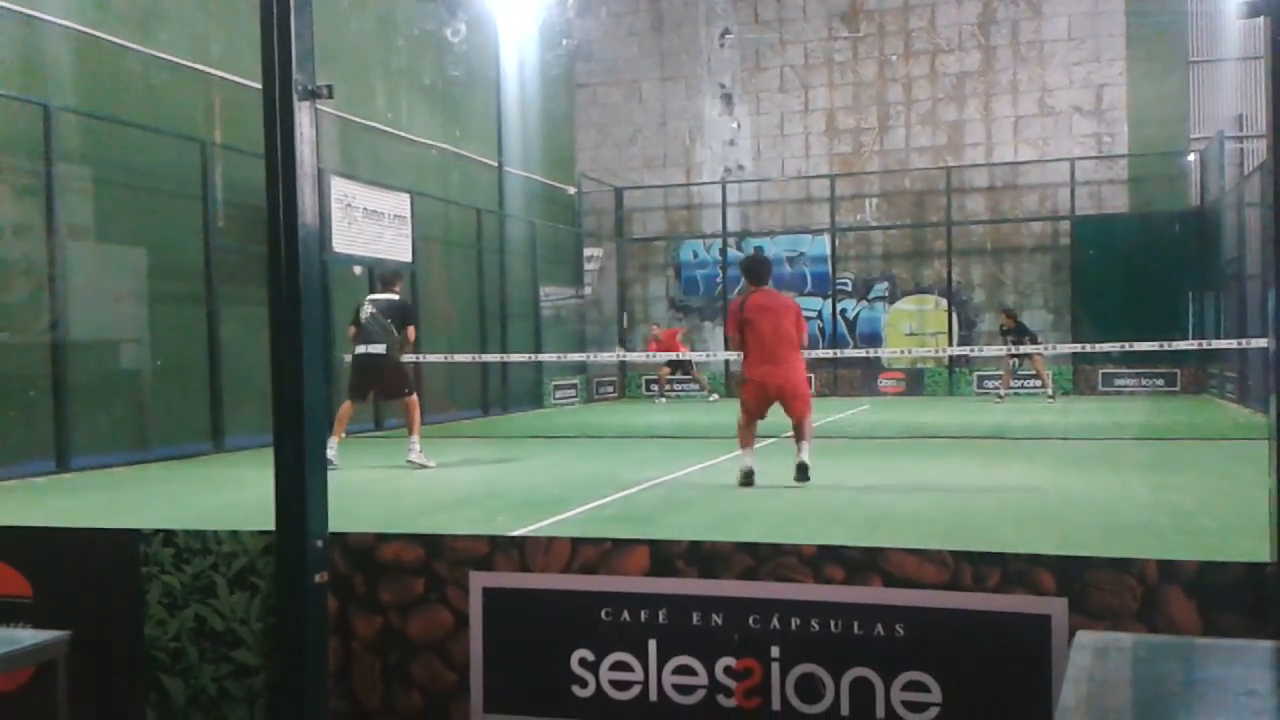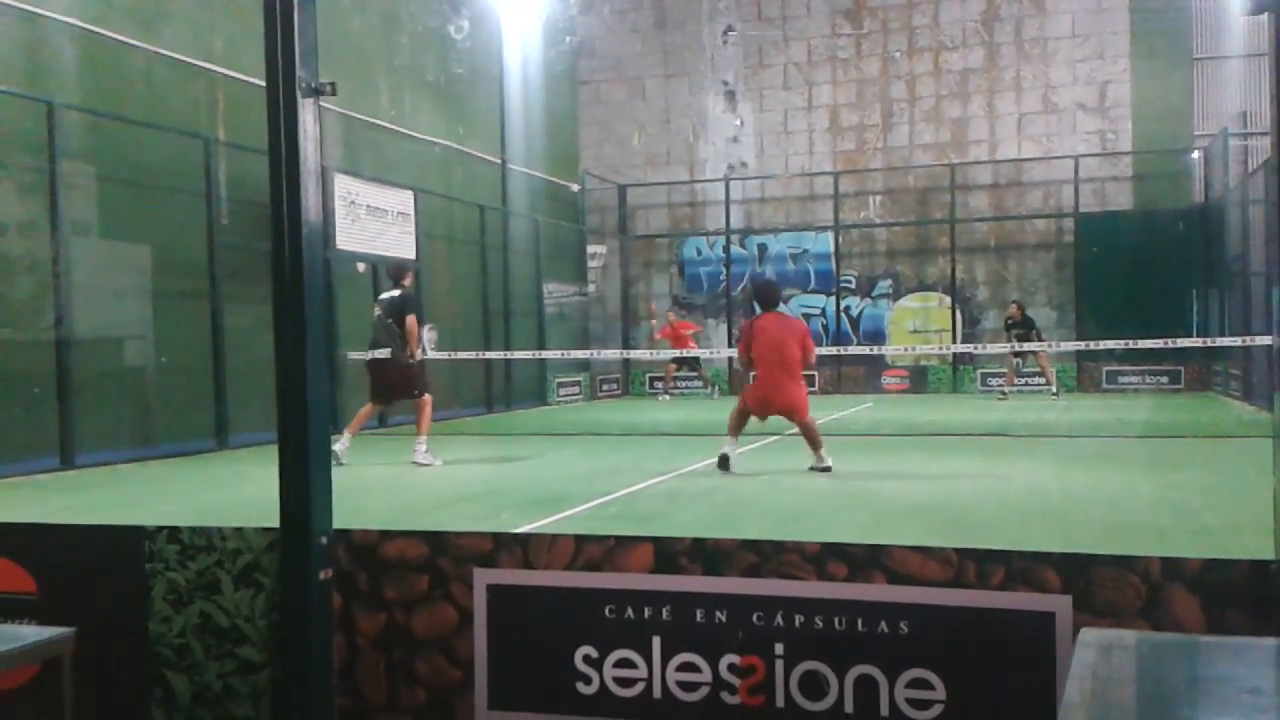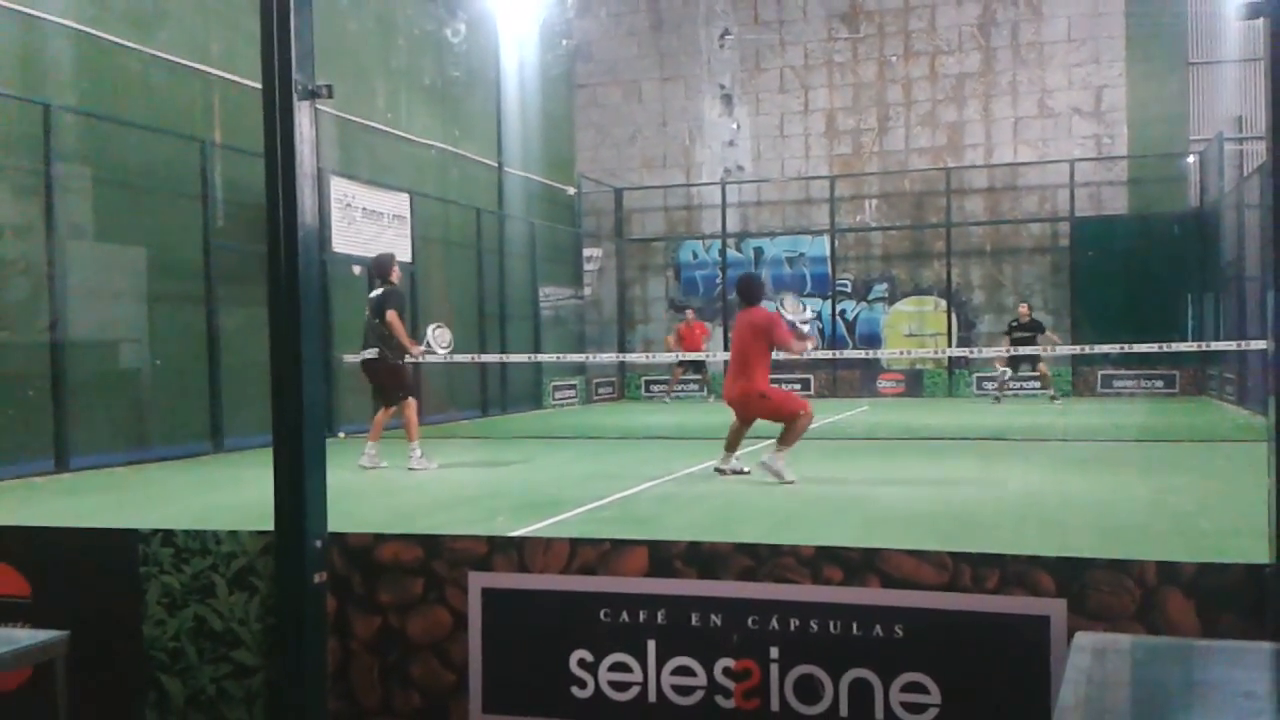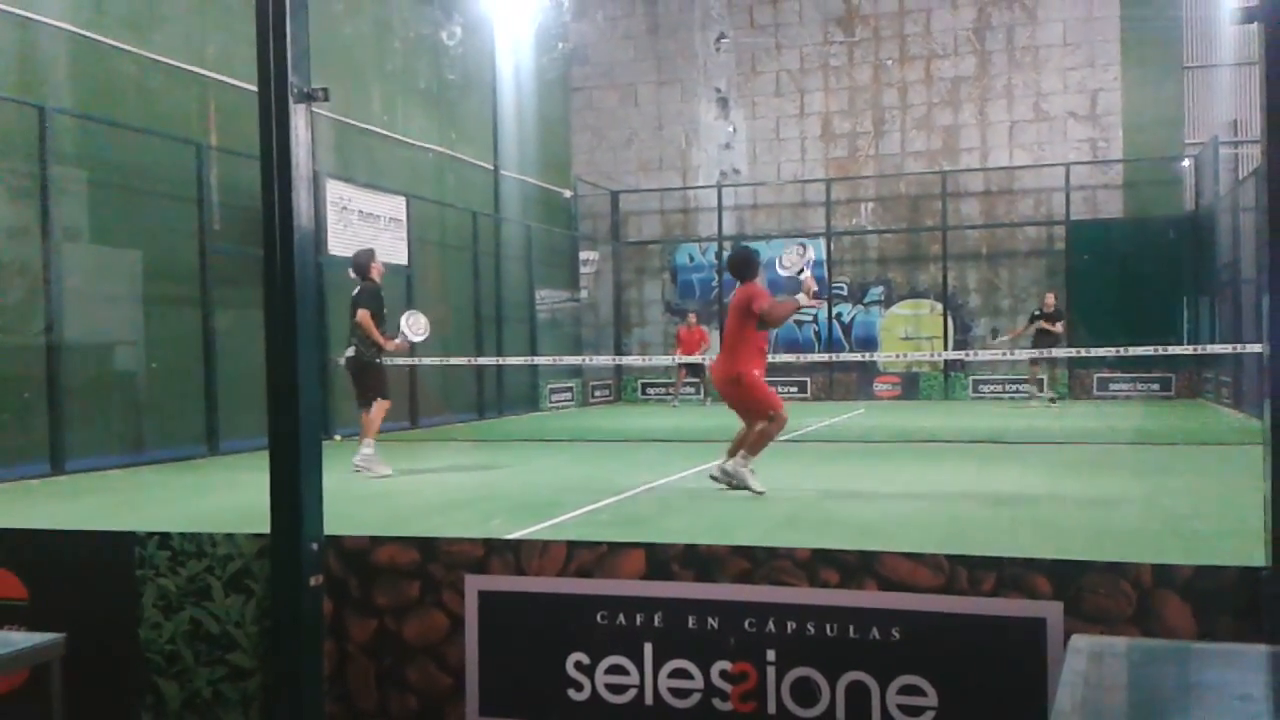
dt=0.3s
person 1, frame 1
left shoulder: (739, 305)
right shoulder: (790, 303)
left elbow: (735, 344)
right elbow: (803, 343)
left hip: (758, 378)
right hip: (792, 375)
left knee: (749, 418)
right knee: (802, 418)
left ankle: (747, 464)
right ankle: (803, 457)
person 1, frame 2
left shoulder: (751, 326)
right shoulder: (799, 326)
left elbow: (744, 364)
right elbow: (810, 361)
left hip: (762, 392)
right hip: (794, 395)
left knee: (741, 409)
right knee: (804, 418)
left ankle: (728, 451)
right ankle: (822, 459)
person 1, frame 3
left shoulder: (742, 319)
right shoulder: (769, 317)
right elbow: (788, 346)
left wrist: (796, 333)
right wrist: (808, 344)
left hip: (733, 390)
right hip: (754, 390)
left knee: (745, 419)
right knee: (804, 413)
left ankle: (727, 461)
right ankle: (774, 459)
person 1, frame 4
left shoulder: (743, 294)
right shoulder: (754, 291)
left elbow: (768, 321)
right elbow: (772, 313)
left wrist: (798, 302)
right wrist: (802, 296)
left hip: (729, 371)
right hip: (739, 372)
left knee: (758, 418)
right knee: (777, 417)
left ankle: (728, 466)
right ankle: (739, 465)
person 2, frame 1
left shoulder: (365, 301)
right shoulder: (403, 304)
left elbow: (352, 332)
right elbow: (410, 337)
left hip: (361, 355)
right hip: (385, 355)
left knee: (351, 402)
right knee: (411, 401)
left ankle: (331, 449)
right ankle: (415, 451)
person 2, frame 2
left shoulder: (382, 298)
right shoulder: (408, 297)
right elbow: (411, 324)
right wrist: (415, 351)
left hip: (374, 357)
right hip: (395, 358)
left knee: (374, 404)
right knee: (424, 400)
left ankle: (342, 445)
right ankle: (421, 451)
person 2, frame 3
left shoulder: (376, 294)
right shoulder: (394, 292)
right elbow: (391, 318)
left wrist: (407, 347)
right wrist: (409, 346)
left hip: (372, 356)
right hip: (385, 357)
left knee: (388, 405)
right knee: (408, 403)
left ankle: (369, 454)
right ankle: (415, 455)
person 2, frame 4
left shoulder: (364, 289)
right shoulder: (370, 288)
right elbow: (362, 318)
left wrist: (386, 342)
right wrist: (383, 342)
left hip: (359, 355)
right hip: (366, 356)
left knee: (369, 406)
right knee: (382, 402)
left ankle: (366, 456)
right ankle: (366, 454)
